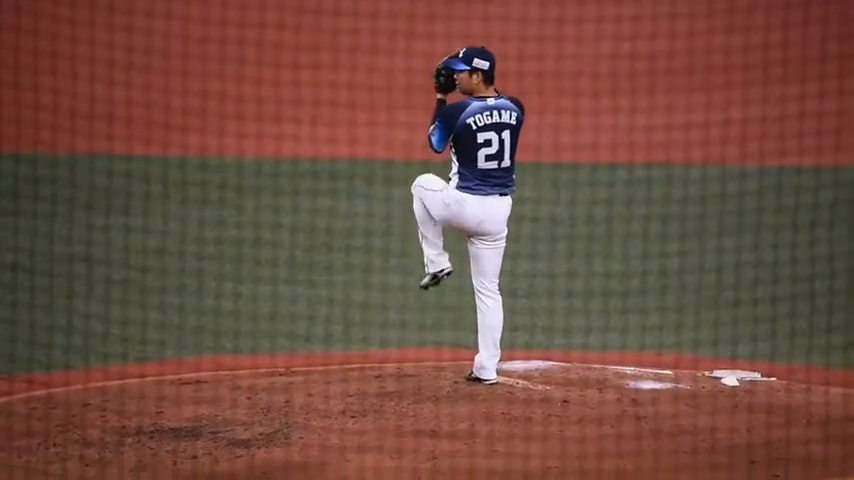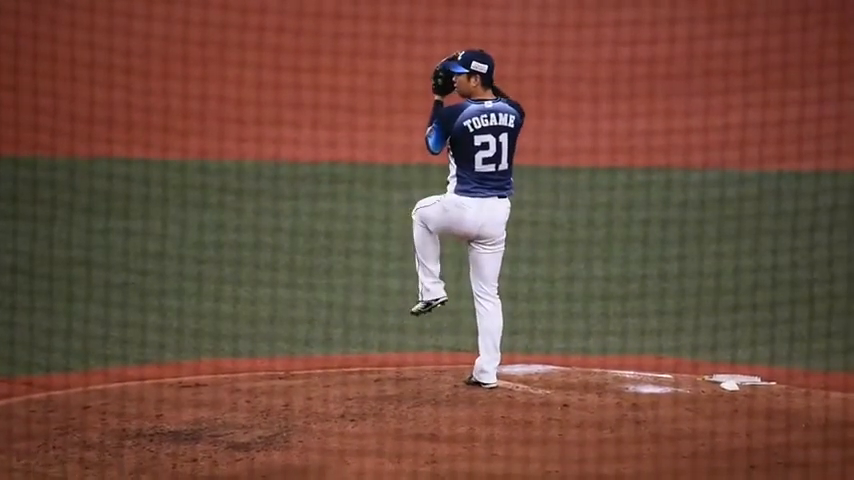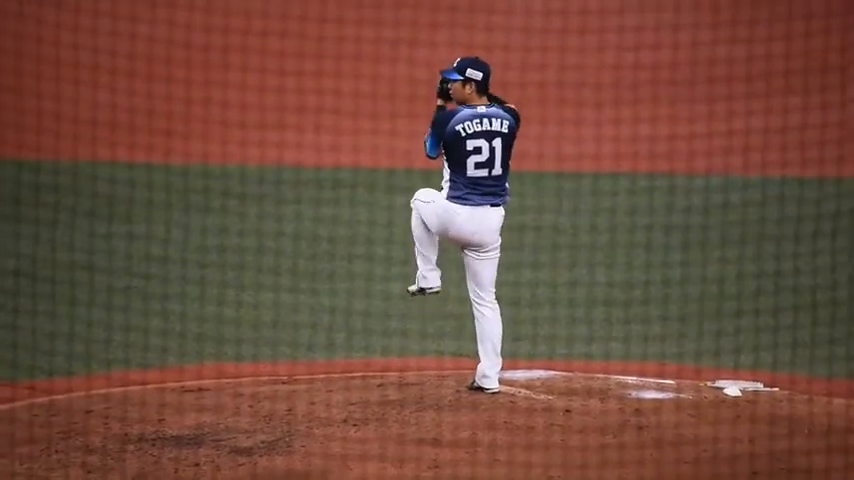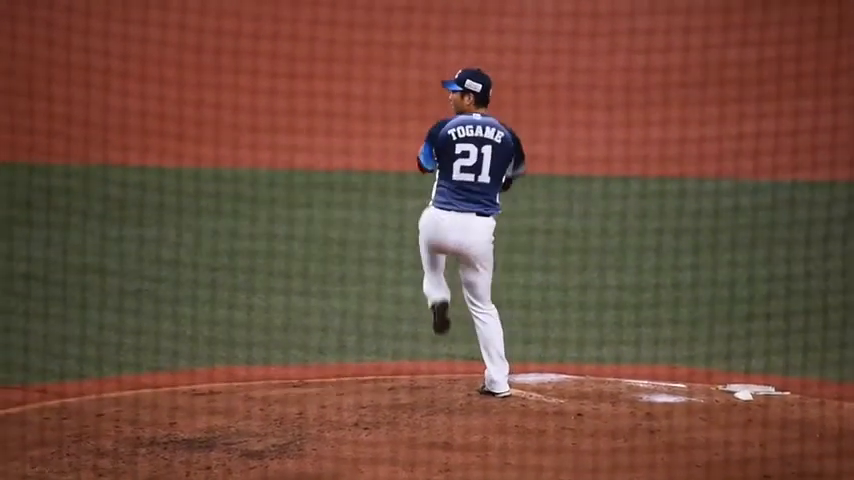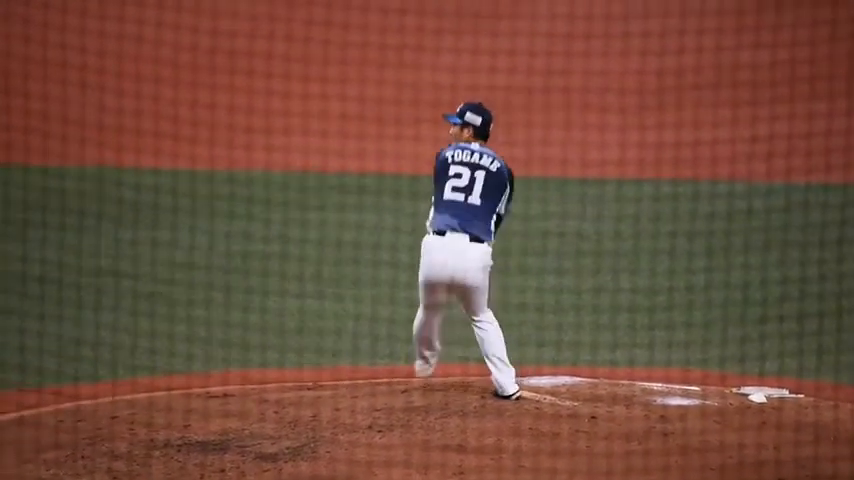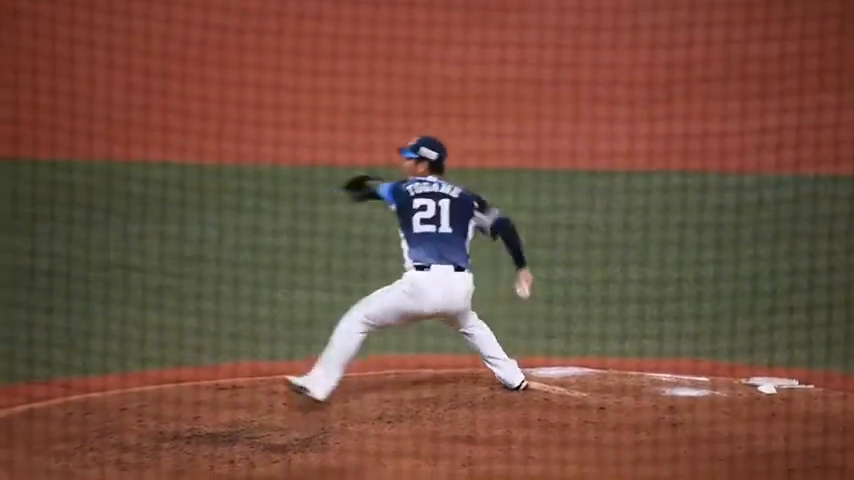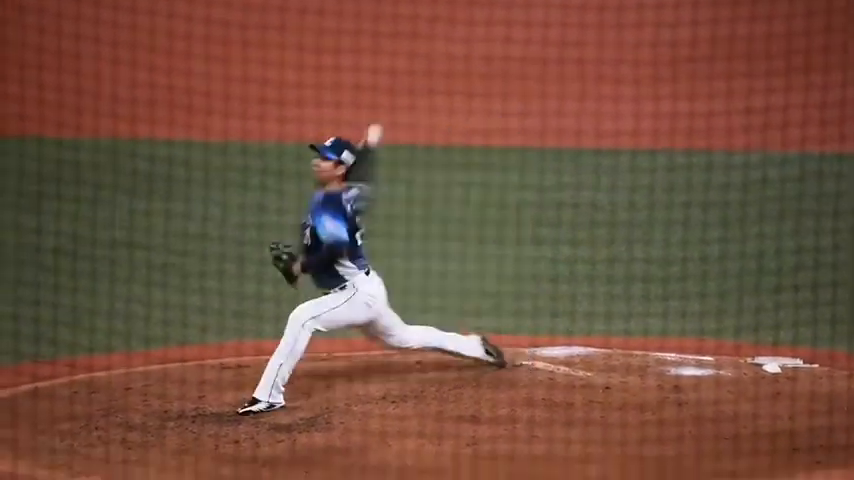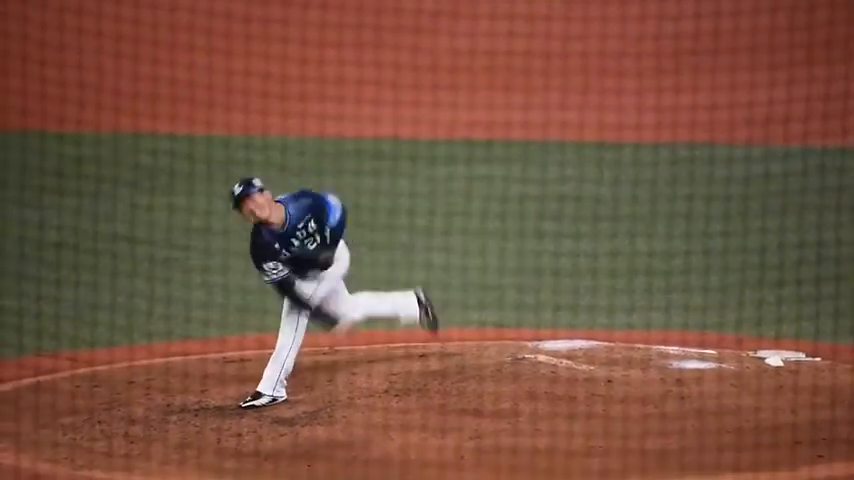
dt=0.2s
person 1, frame 1
left shoulder: (456, 111)
right shoulder: (515, 109)
left elbow: (436, 145)
left wrist: (440, 97)
right wrist: (474, 86)
left hip: (463, 204)
right hip: (498, 210)
left knee: (423, 186)
right knee: (488, 290)
left ankle: (437, 264)
right ankle: (487, 368)
person 1, frame 2
left shoulder: (454, 113)
right shoulder: (514, 112)
left elbow: (433, 145)
left wrist: (438, 98)
right wrist: (488, 83)
left hip: (462, 209)
right hip: (497, 212)
left knee: (422, 211)
right knee: (487, 294)
left ankle: (431, 289)
right ankle: (487, 372)
person 1, frame 3
left shoulder: (447, 118)
right shoulder: (510, 118)
left elbow: (431, 151)
left wrist: (440, 104)
right wrist: (485, 94)
left hip: (453, 215)
right hip: (490, 220)
left knee: (422, 198)
right knee: (484, 300)
left ankle: (429, 275)
right ankle: (489, 377)
person 1, frame 4
left shoulder: (443, 129)
right shoulder: (507, 136)
left elbow: (425, 165)
right elbow: (517, 171)
left hip: (442, 222)
right hip: (479, 230)
left knee: (429, 217)
right knee: (482, 306)
left ankle: (438, 296)
right ankle: (498, 380)
person 1, frame 5
left shoulder: (445, 155)
right shoulder: (502, 170)
left hip: (439, 251)
right hip: (476, 256)
left knee: (429, 310)
right knee: (481, 318)
left ankle: (425, 362)
right ankle: (507, 385)
person 1, frame 6
left shoulder: (401, 188)
right shoulder: (465, 197)
left elbow: (360, 187)
right elbow: (503, 226)
left wrist: (365, 181)
right wrist: (521, 266)
left hip: (421, 285)
right hip: (459, 286)
left knee: (357, 319)
right knee: (470, 327)
left ankle: (318, 385)
right ankle: (513, 377)
person 1, frame 7
left shoulder: (326, 203)
right shoulder: (343, 195)
left elbow: (332, 250)
left wrist: (300, 265)
left hip: (357, 294)
right hip: (362, 293)
right knee: (402, 337)
left ankle: (268, 394)
right ankle: (476, 346)
person 1, frame 8
left shoulder: (304, 202)
right shoulder: (261, 245)
left elbow: (337, 211)
right elbow: (285, 287)
left wrist: (328, 252)
right wrist: (322, 314)
left hip: (332, 258)
right hip: (306, 272)
left knee: (294, 315)
right knee: (347, 311)
left ankle: (271, 389)
right ankle: (414, 304)
